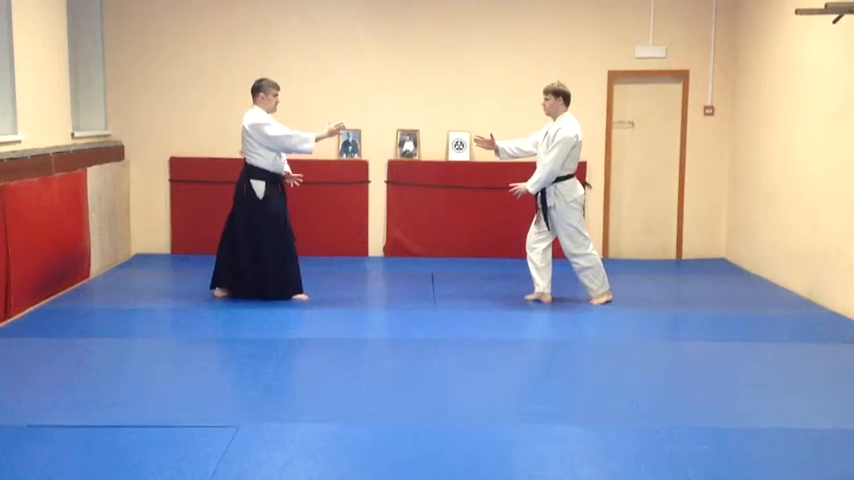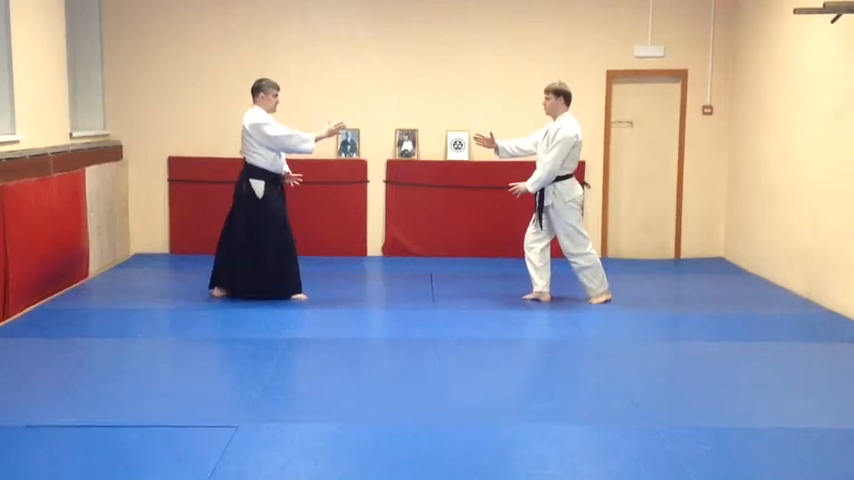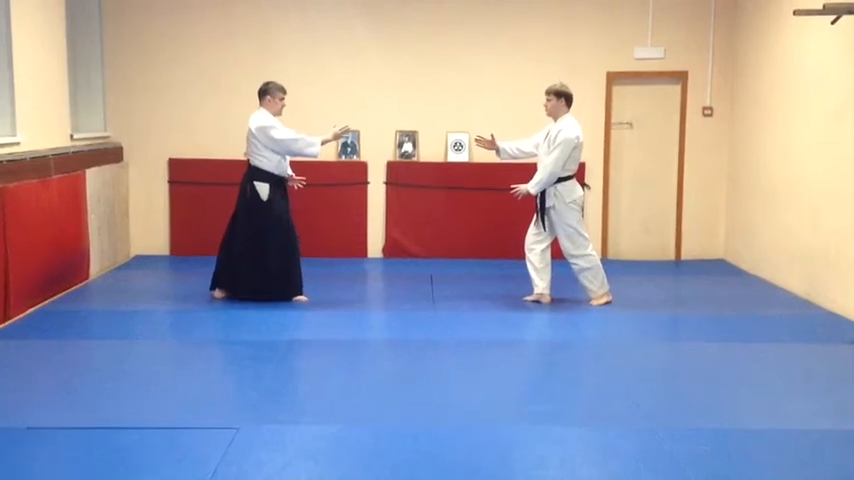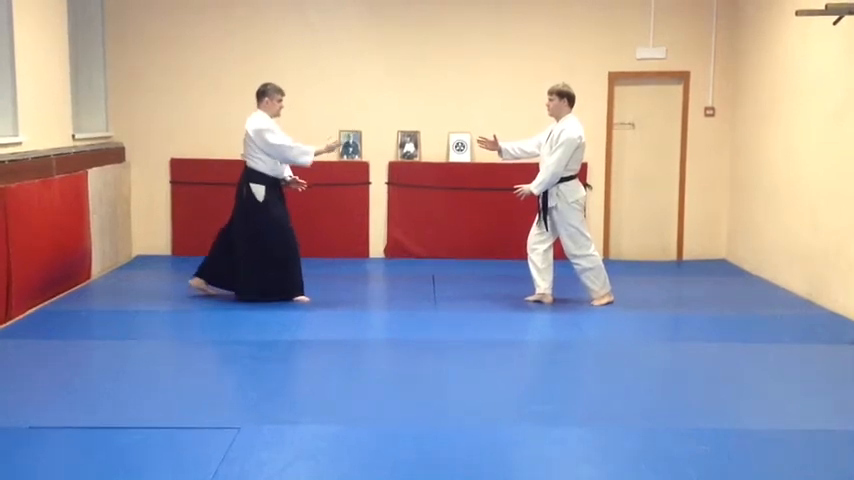
dt=0.4s
person 1, frame 1
left shoulder: (567, 129)
right shoulder: (553, 127)
left elbow: (551, 166)
right elbow: (528, 145)
left wrist: (529, 186)
right wrist: (498, 147)
left hip: (564, 195)
right hip: (551, 195)
left knee: (578, 246)
right knee: (537, 241)
left ankle: (602, 291)
right ankle: (543, 291)
person 1, frame 2
left shoulder: (567, 129)
right shoulder: (553, 127)
left elbow: (551, 166)
right elbow: (528, 144)
left wrist: (529, 186)
right wrist: (497, 146)
left hip: (562, 194)
right hip: (550, 194)
left knee: (576, 245)
right knee: (535, 241)
left ankle: (601, 291)
right ankle: (541, 290)
person 1, frame 3
left shoulder: (568, 131)
right shoulder: (554, 129)
left elbow: (552, 167)
right elbow: (529, 146)
left wrist: (531, 188)
right wrist: (498, 148)
left hip: (563, 196)
right hip: (551, 196)
left knee: (577, 247)
right knee: (535, 242)
left ankle: (601, 292)
right ankle: (542, 292)
person 1, frame 4
left shoulder: (571, 131)
right shoulder: (556, 129)
left elbow: (555, 167)
right elbow: (531, 146)
left wrist: (534, 188)
right wrist: (501, 148)
left hip: (566, 196)
right hip: (553, 196)
left knee: (579, 247)
right knee: (538, 242)
left ankle: (603, 292)
right ankle: (544, 292)
person 2, frame 1
left shoulder: (261, 119)
right shoulder: (257, 121)
left elbow: (276, 148)
right elbow: (287, 140)
left wrist: (284, 173)
right wrist: (324, 134)
left hip: (262, 184)
right hip: (259, 186)
left knee: (242, 235)
right knee: (276, 238)
left ankle: (225, 285)
right ankle: (286, 289)
person 2, frame 2
left shoulder: (260, 119)
right shoulder: (257, 121)
left elbow: (274, 148)
right elbow: (287, 139)
left wrist: (283, 173)
right wrist: (323, 134)
left hip: (261, 184)
right hip: (258, 186)
left knee: (241, 235)
right knee: (276, 237)
left ankle: (224, 284)
right ankle: (285, 288)
person 2, frame 3
left shoulder: (265, 121)
right shoulder: (264, 124)
left elbow: (278, 152)
right elbow: (293, 142)
left wrist: (286, 175)
right wrist: (329, 138)
left hip: (262, 187)
right hip: (262, 188)
left knee: (244, 236)
right knee: (280, 239)
left ankle: (225, 286)
right ankle: (285, 290)
person 2, frame 4
left shoulder: (262, 123)
right shoulder: (261, 125)
left elbow: (276, 155)
right elbow: (287, 149)
left wrist: (288, 178)
right wrist: (321, 150)
left hip: (260, 188)
right hip: (259, 190)
left knee: (239, 236)
right knee: (280, 239)
left ankle: (207, 278)
right ankle: (288, 290)
